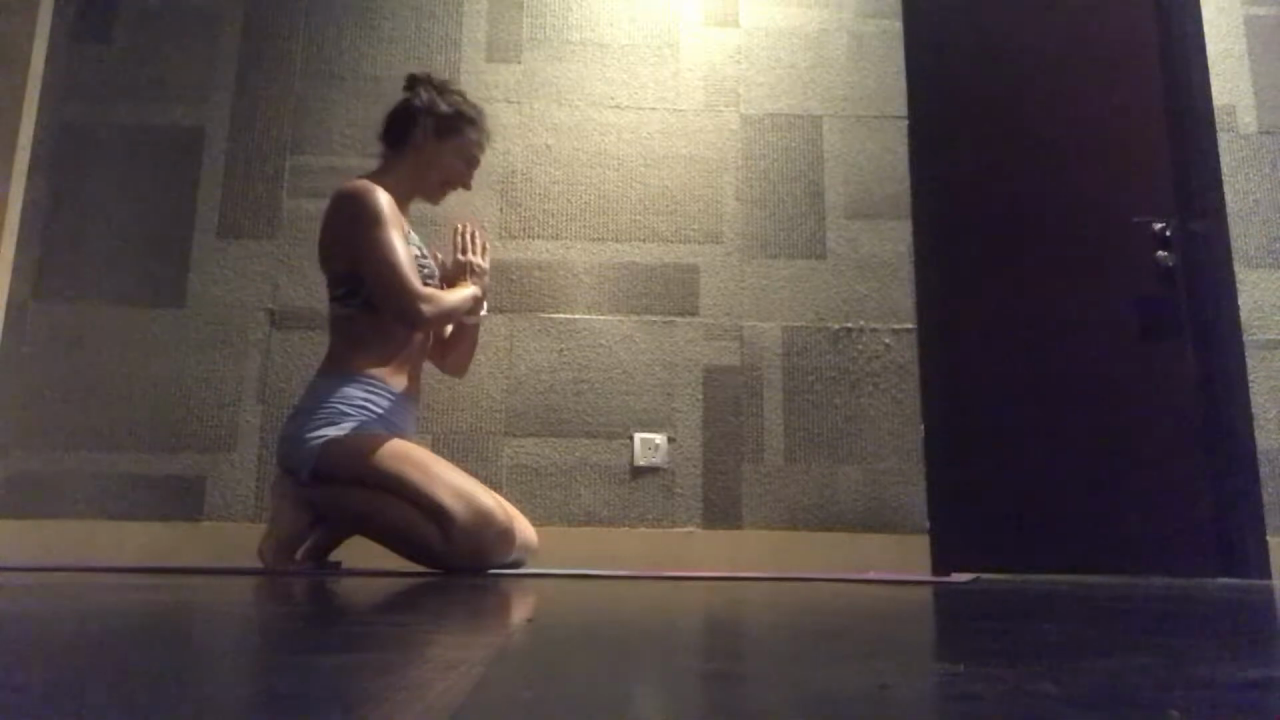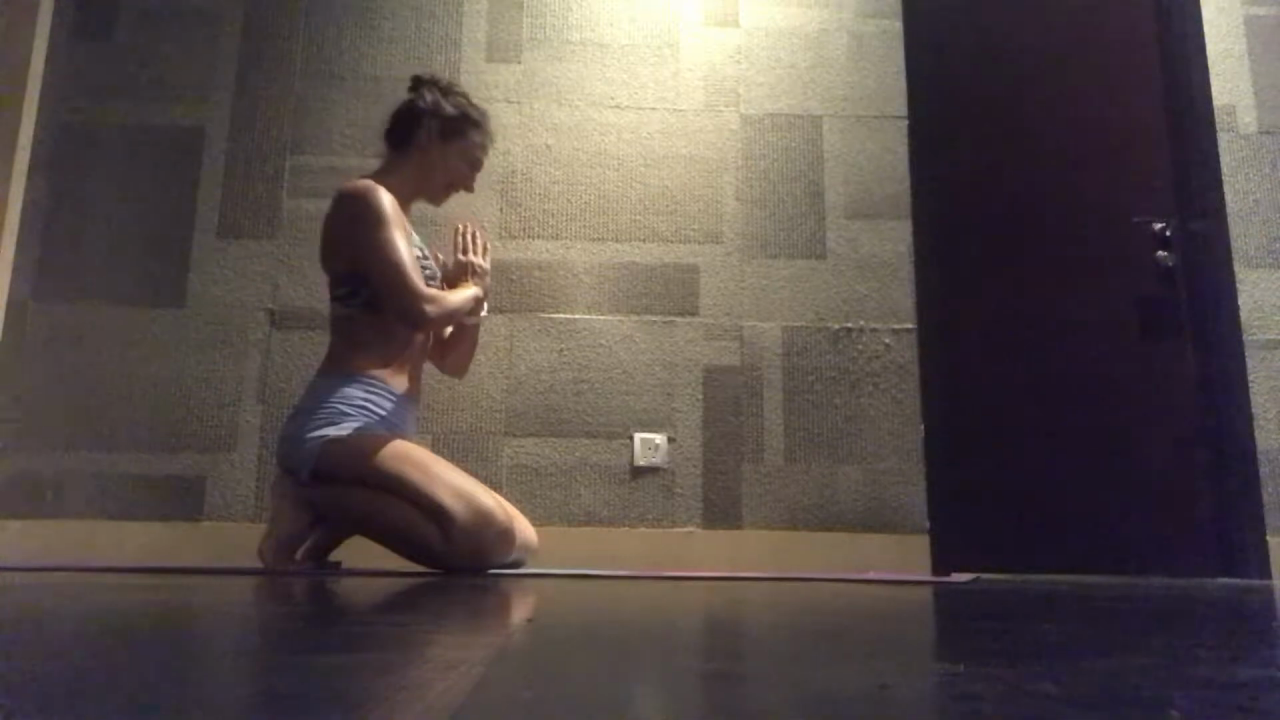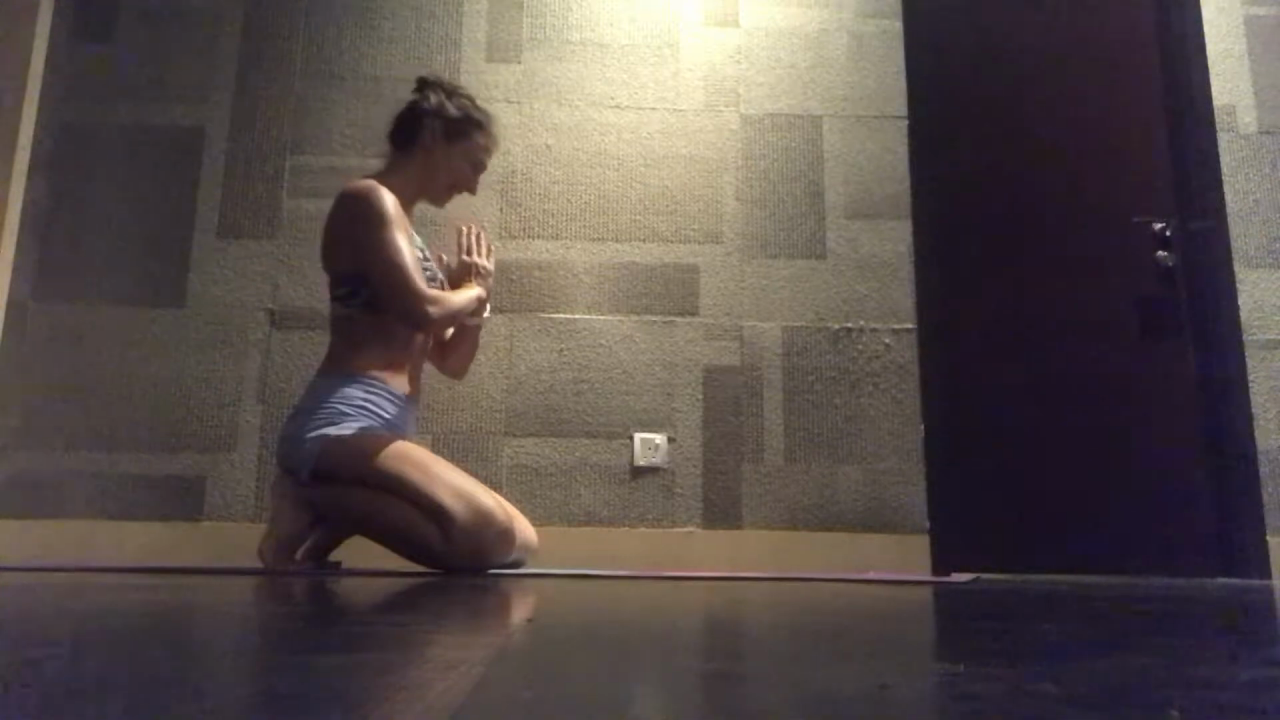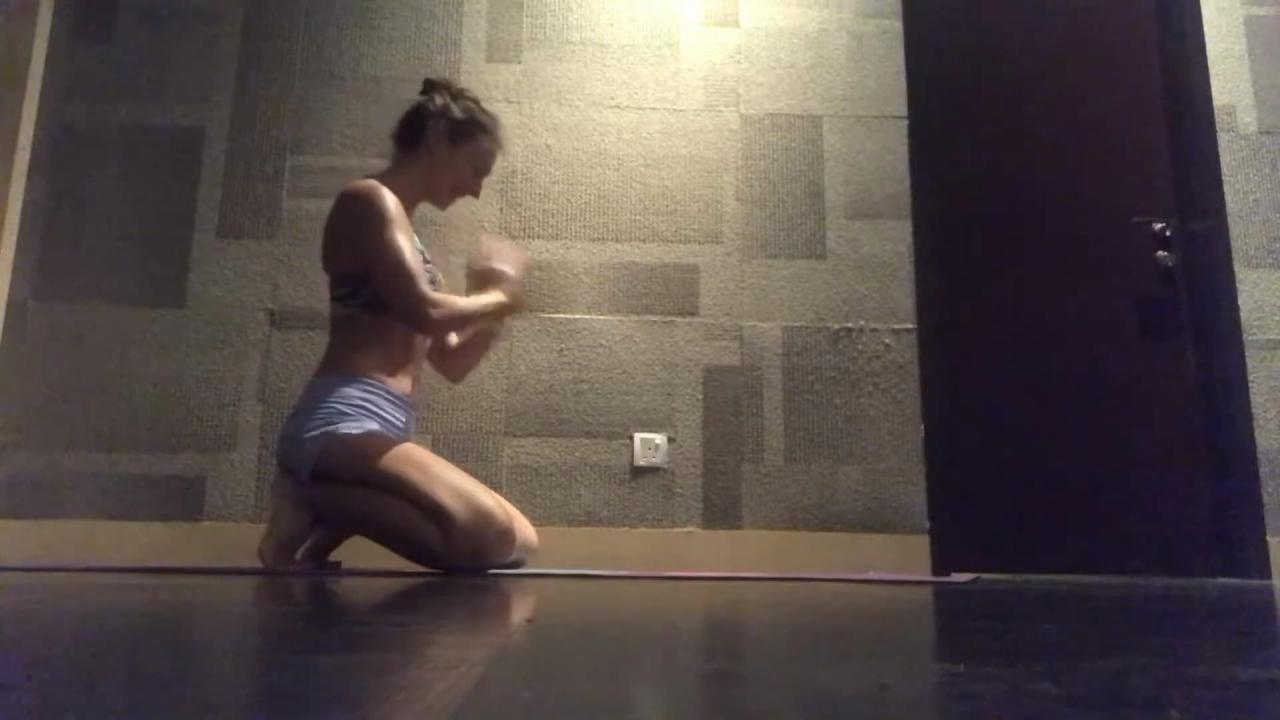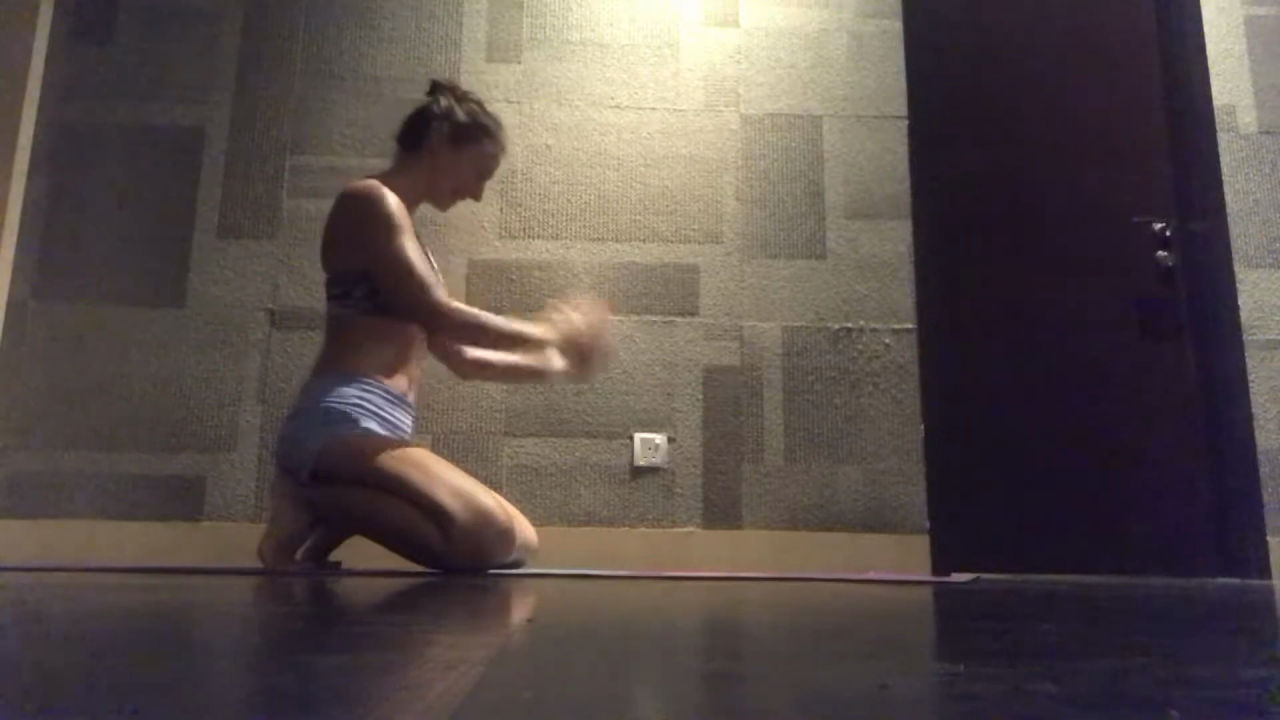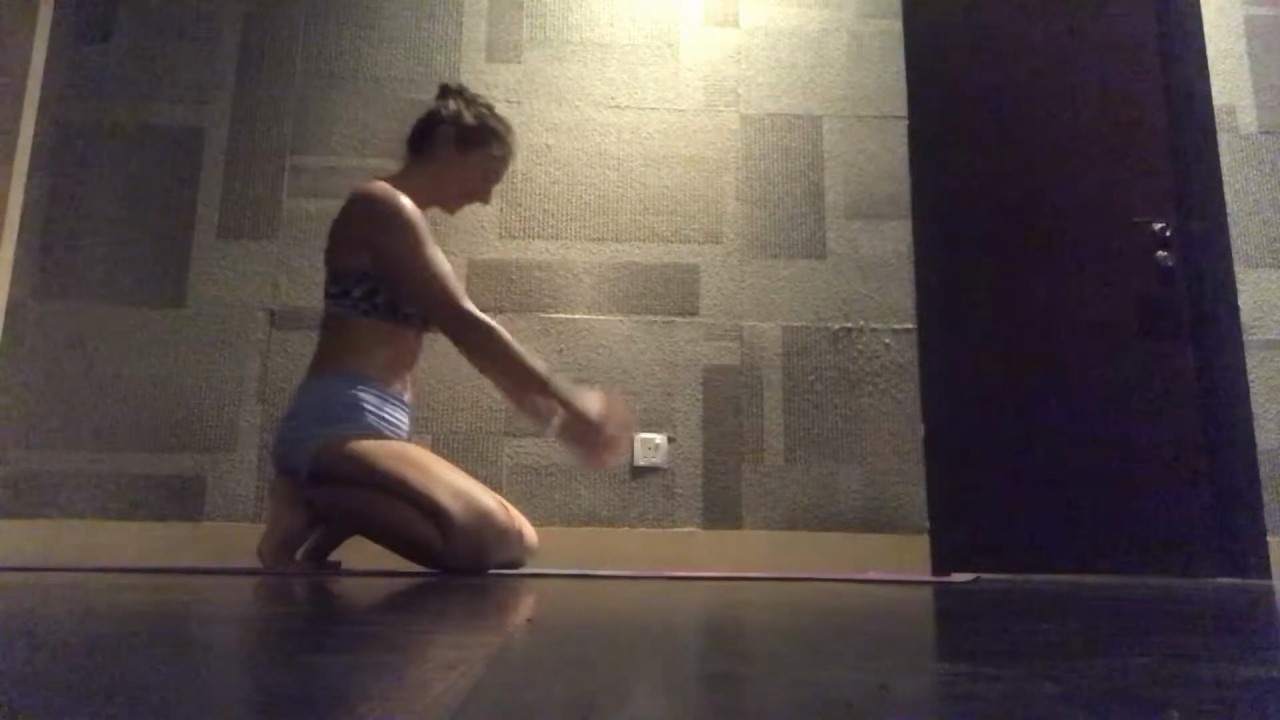
dt=0.1s
person 1, frame 1
left shoulder: (403, 230)
right shoulder: (365, 200)
left elbow: (452, 362)
right elbow: (415, 307)
left wrist: (471, 295)
right wrist: (470, 290)
left hip: (382, 432)
right hip: (343, 426)
left knee: (519, 541)
right knee: (489, 537)
left ankle: (329, 516)
right ankle: (314, 501)
person 1, frame 2
left shoulder: (403, 231)
right shoulder: (367, 199)
left elbow: (452, 362)
right elbow: (418, 308)
left wrist: (472, 296)
right wrist: (472, 290)
left hip: (380, 433)
right hip: (344, 426)
left knee: (519, 541)
right knee: (489, 537)
left ankle: (331, 516)
right ankle: (315, 501)
person 1, frame 3
left shoulder: (404, 230)
right shoulder: (369, 201)
left elbow: (450, 360)
right elbow: (422, 310)
left wrist: (472, 299)
right wrist: (476, 292)
left hip: (382, 432)
right hip: (342, 427)
left knee: (519, 541)
right knee: (490, 538)
left ankle: (328, 516)
right ankle: (314, 501)
person 1, frame 4
left shoulder: (401, 228)
right shoulder: (370, 200)
left elbow: (451, 364)
right elbow: (425, 312)
left wrist: (493, 311)
right wrist: (497, 297)
left hip: (381, 432)
right hip: (342, 426)
left knee: (519, 541)
right knee: (490, 537)
left ankle: (329, 517)
right ankle: (314, 501)
person 1, frame 5
left shoulder: (397, 219)
right shoulder: (370, 202)
left elbow: (457, 355)
right elbow: (440, 318)
left wrist: (549, 363)
right wrist: (546, 333)
left hip: (378, 431)
right hip: (339, 424)
left knee: (517, 543)
right knee: (490, 539)
left ankle: (328, 514)
right ankle: (312, 500)
person 1, frame 6
left shoulder: (408, 224)
right shoulder: (383, 204)
left elbow: (478, 349)
right elbow: (463, 323)
left wrist: (554, 417)
right wrist: (568, 400)
left hip: (375, 428)
right hip: (336, 425)
left knee: (519, 541)
right knee: (491, 538)
left ankle: (332, 516)
right ankle: (314, 501)
